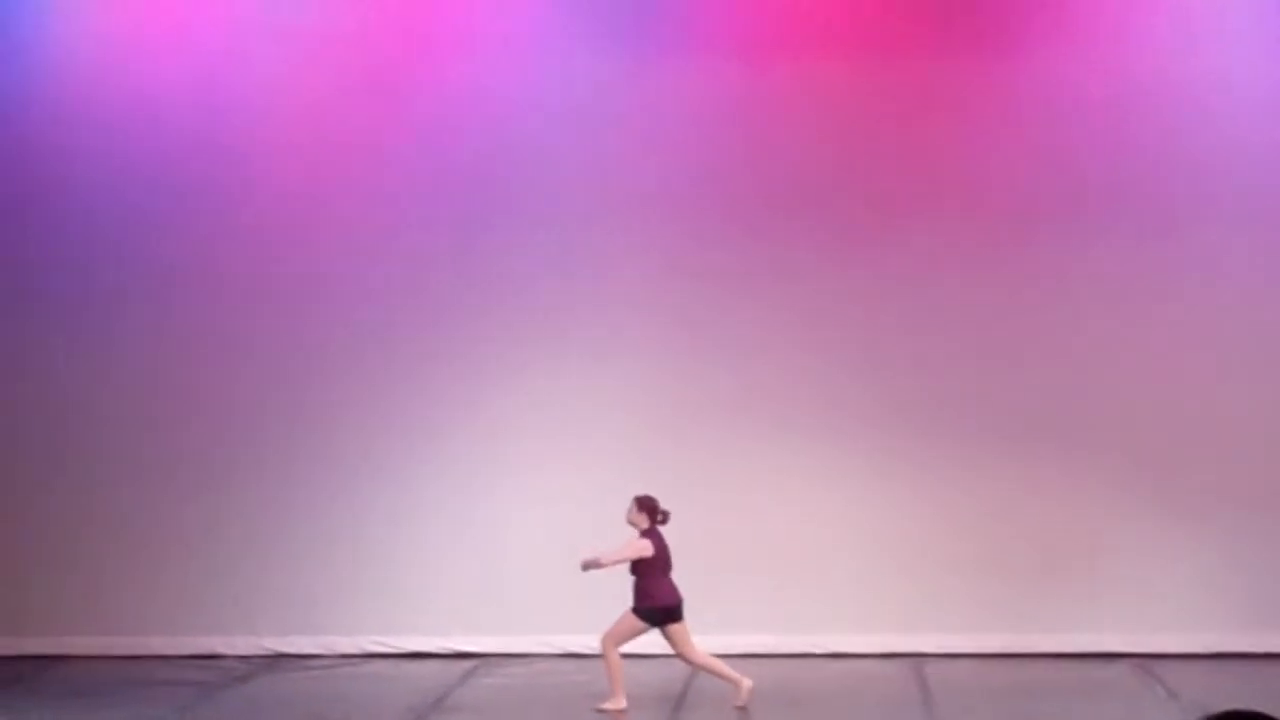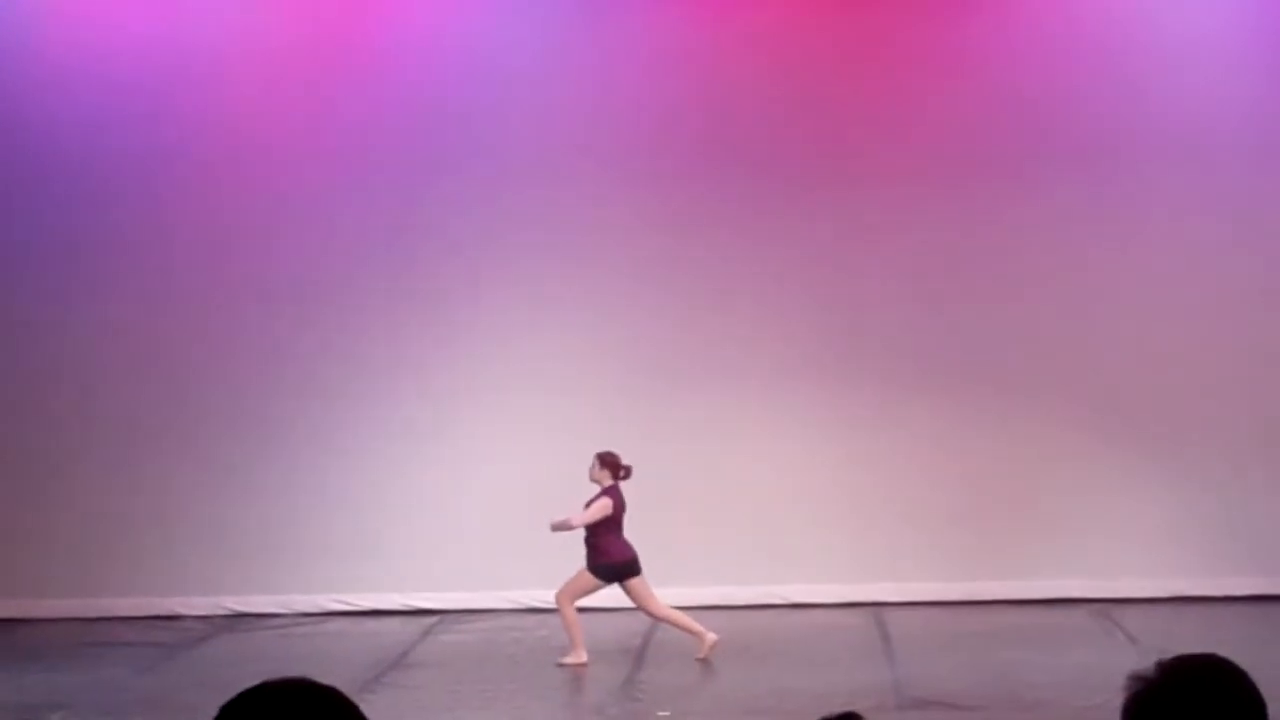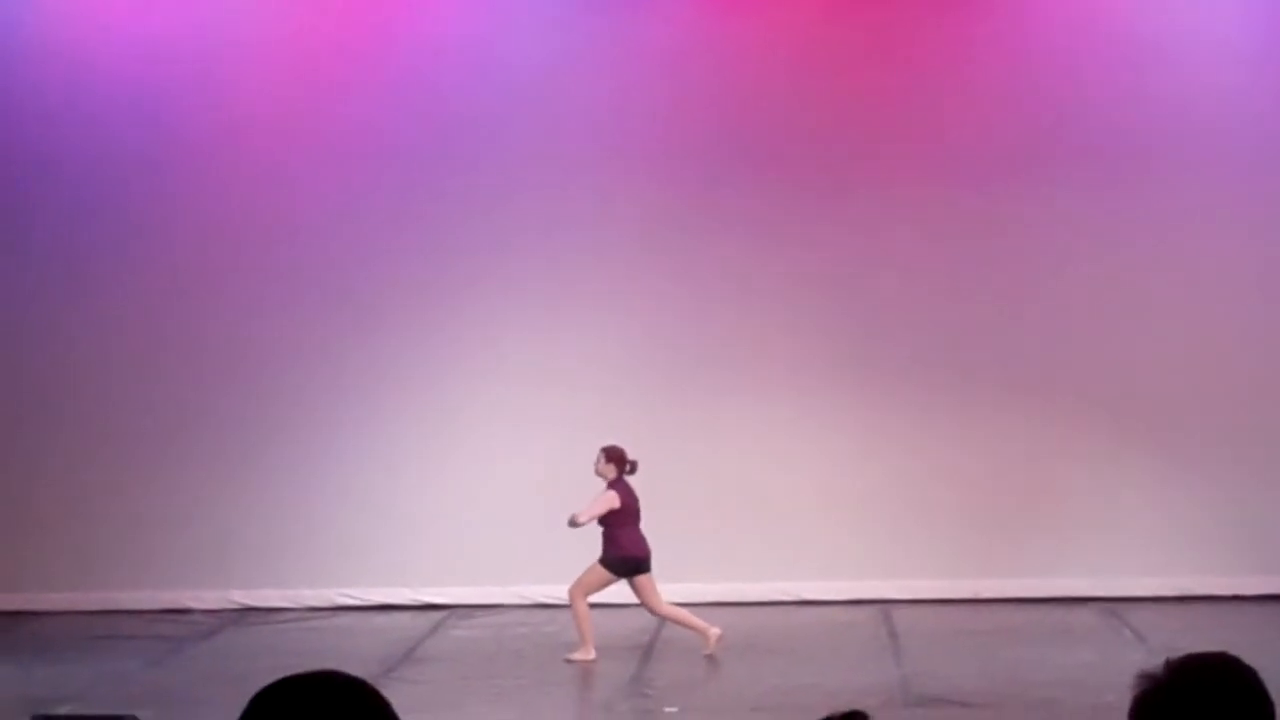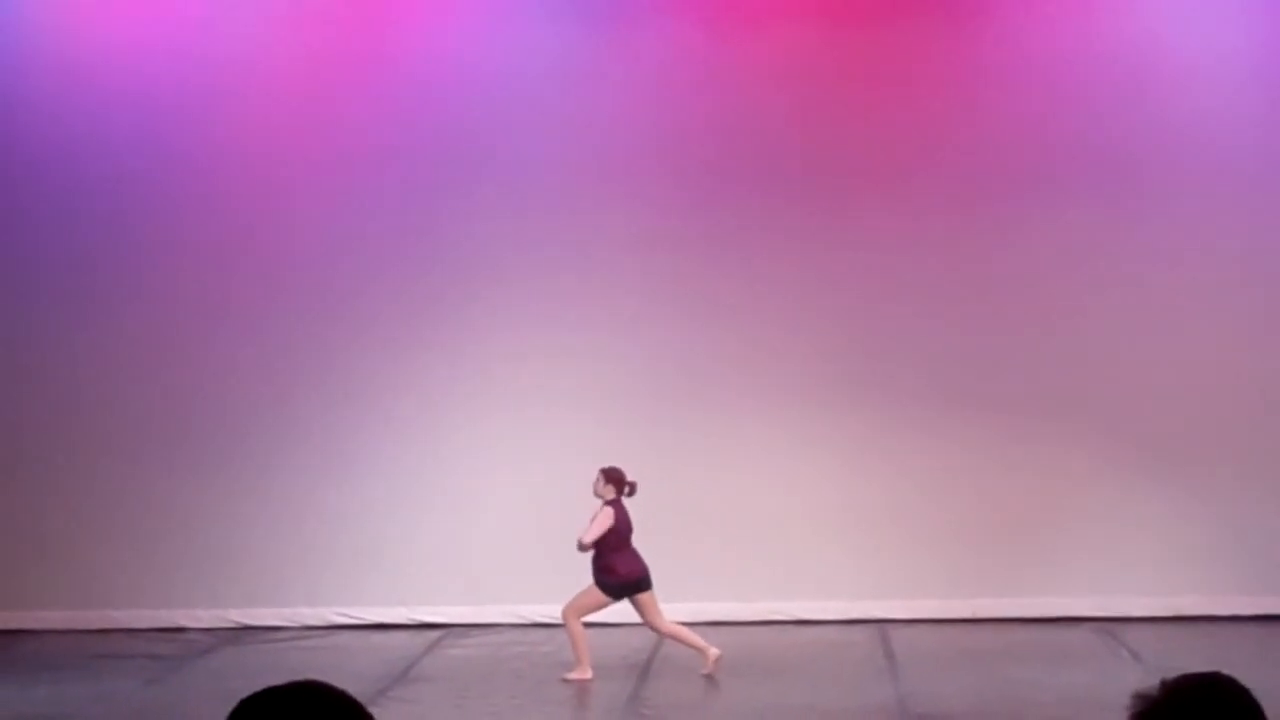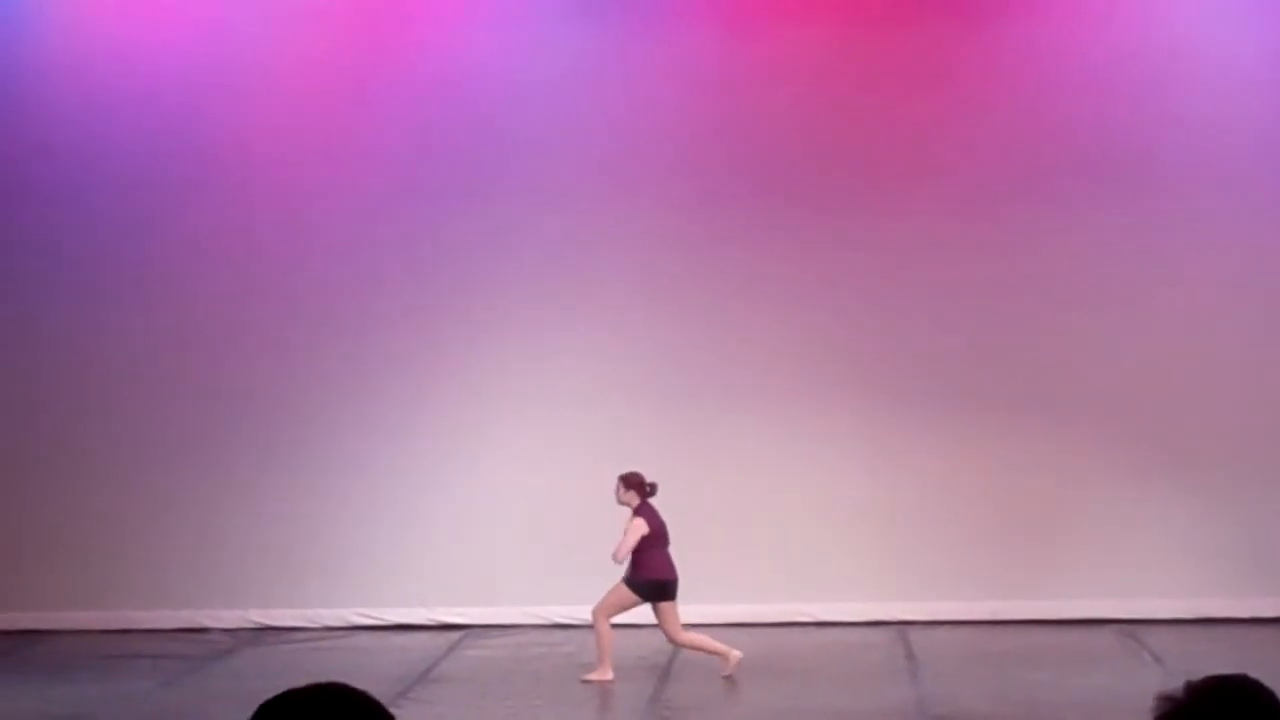
dt=0.5s
person 1, frame 1
left shoulder: (643, 543)
right shoulder: (653, 537)
left elbow: (605, 560)
left wrist: (587, 563)
left hip: (653, 605)
right hip: (669, 602)
left knee: (609, 642)
right knee: (690, 654)
left ankle: (617, 699)
right ankle: (740, 682)
person 1, frame 2
left shoulder: (606, 499)
right shoulder: (610, 494)
left elbow: (575, 522)
left wrist: (556, 525)
right wrist: (562, 523)
left hip: (608, 562)
right hip: (624, 559)
left knee: (563, 597)
right knee: (654, 607)
left ankle: (578, 653)
right ankle: (704, 635)
person 1, frame 3
left shoulder: (612, 493)
right shoulder: (623, 488)
left elbow: (581, 518)
left wrist: (573, 520)
left hip: (621, 555)
right hip: (637, 553)
left knee: (576, 593)
right knee: (657, 606)
left ankle: (587, 650)
right ankle: (708, 631)
person 1, frame 4
left shoulder: (608, 510)
right shoulder: (617, 509)
left elbow: (586, 541)
left wrist: (584, 544)
right wrist: (587, 544)
left hip: (616, 579)
right hip: (637, 573)
left knee: (570, 613)
right knee: (658, 623)
left ankle: (583, 669)
right ankle: (708, 651)
person 1, frame 5
left shoulder: (638, 520)
right shoulder: (647, 512)
left elbow: (619, 557)
left wrist: (620, 550)
right wrist: (629, 576)
left hip: (649, 579)
right hip: (665, 578)
left knee: (600, 613)
right knee: (676, 635)
left ankle: (604, 670)
right ankle: (729, 653)
